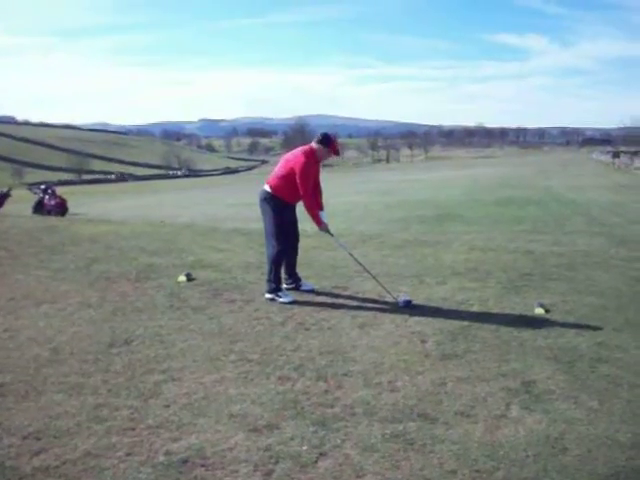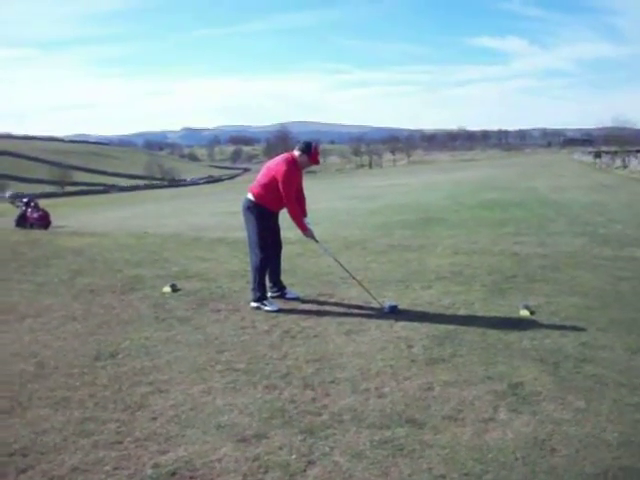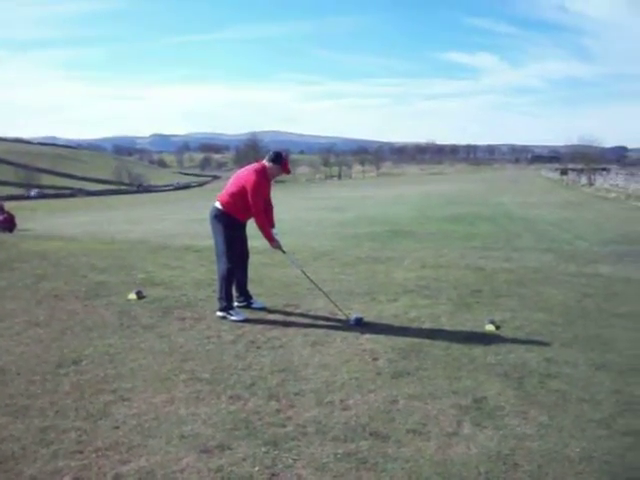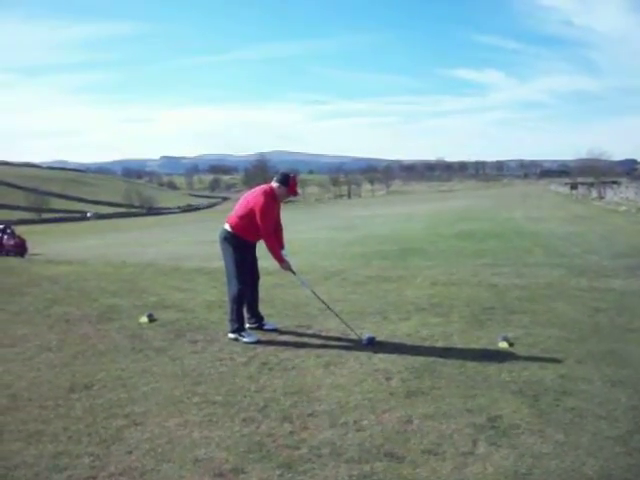
dt=1s
person 1, frame 1
left shoulder: (313, 158)
right shoulder: (303, 160)
left elbow: (315, 188)
right elbow: (306, 195)
left wrist: (321, 214)
right wrist: (319, 222)
left hip: (285, 201)
right hip: (272, 200)
left knee: (292, 240)
right knee: (278, 244)
left ankle: (291, 280)
right ankle: (273, 289)
person 1, frame 2
left shoulder: (294, 166)
right shoulder: (285, 168)
left elbow: (299, 195)
right elbow: (290, 202)
left wrist: (305, 220)
right wrist: (304, 228)
left hip: (268, 209)
right hip: (256, 208)
left knee: (275, 249)
right knee: (261, 253)
left ankle: (276, 288)
right ankle: (258, 298)
person 1, frame 3
left shoulder: (264, 176)
right shoulder: (255, 178)
left elbow: (267, 205)
right elbow: (258, 213)
left wrist: (272, 230)
right wrist: (271, 239)
left hip: (236, 218)
right hip: (223, 217)
left knee: (242, 258)
right knee: (228, 262)
left ankle: (242, 298)
right ankle: (224, 307)
person 1, frame 4
left shoulder: (272, 198)
right shoulder: (263, 200)
left elbow: (276, 227)
right elbow: (267, 235)
left wrist: (282, 251)
right wrist: (281, 260)
left hip: (246, 240)
right hip: (233, 239)
left knee: (252, 280)
right knee: (239, 284)
left ankle: (254, 320)
right ankle: (236, 329)
